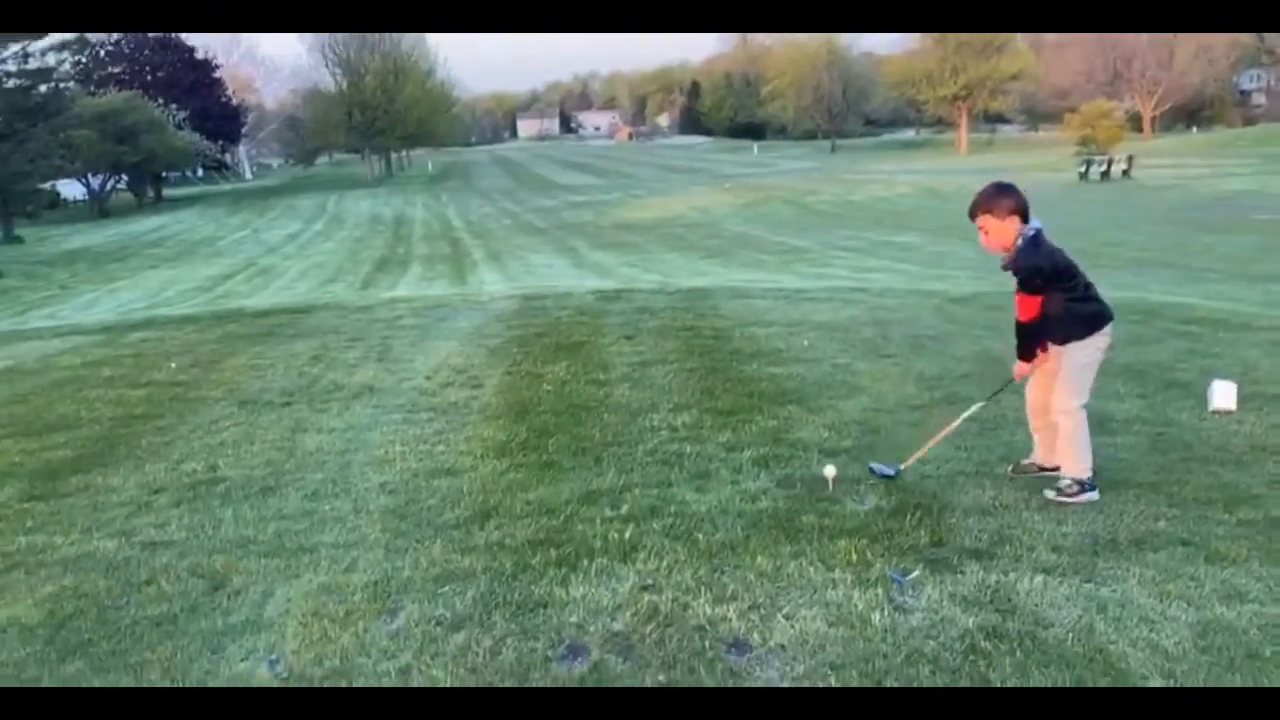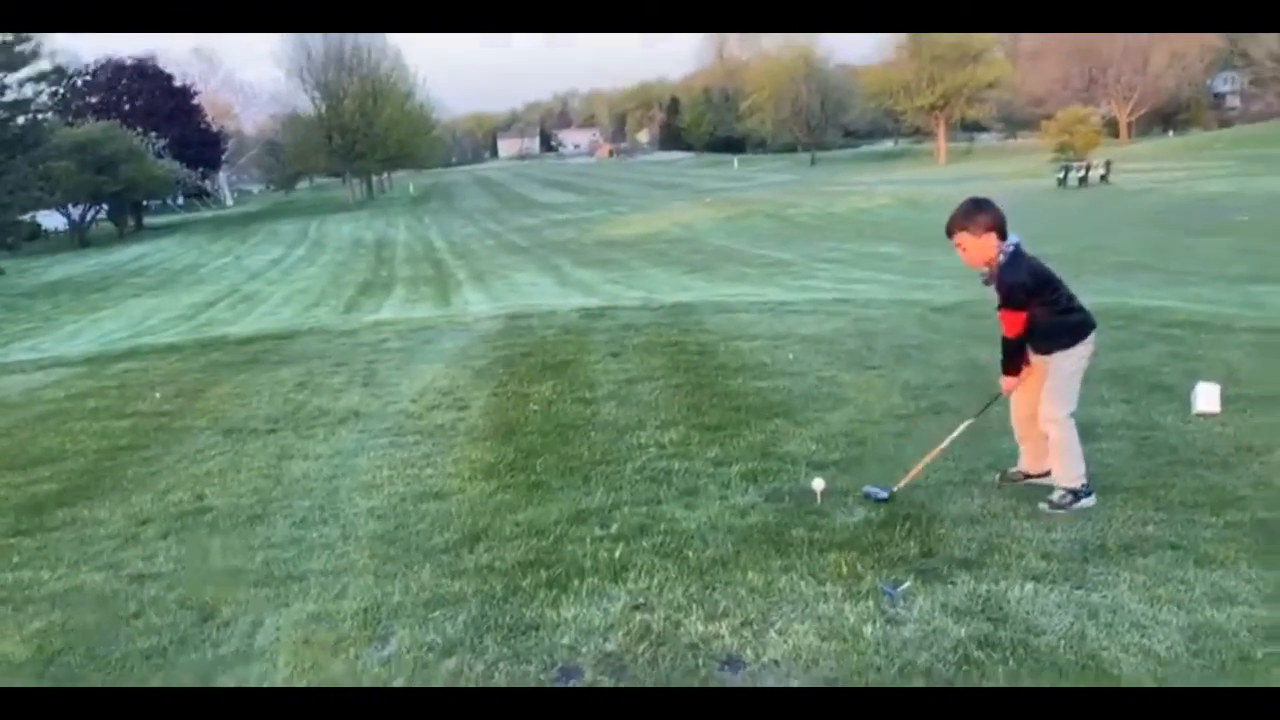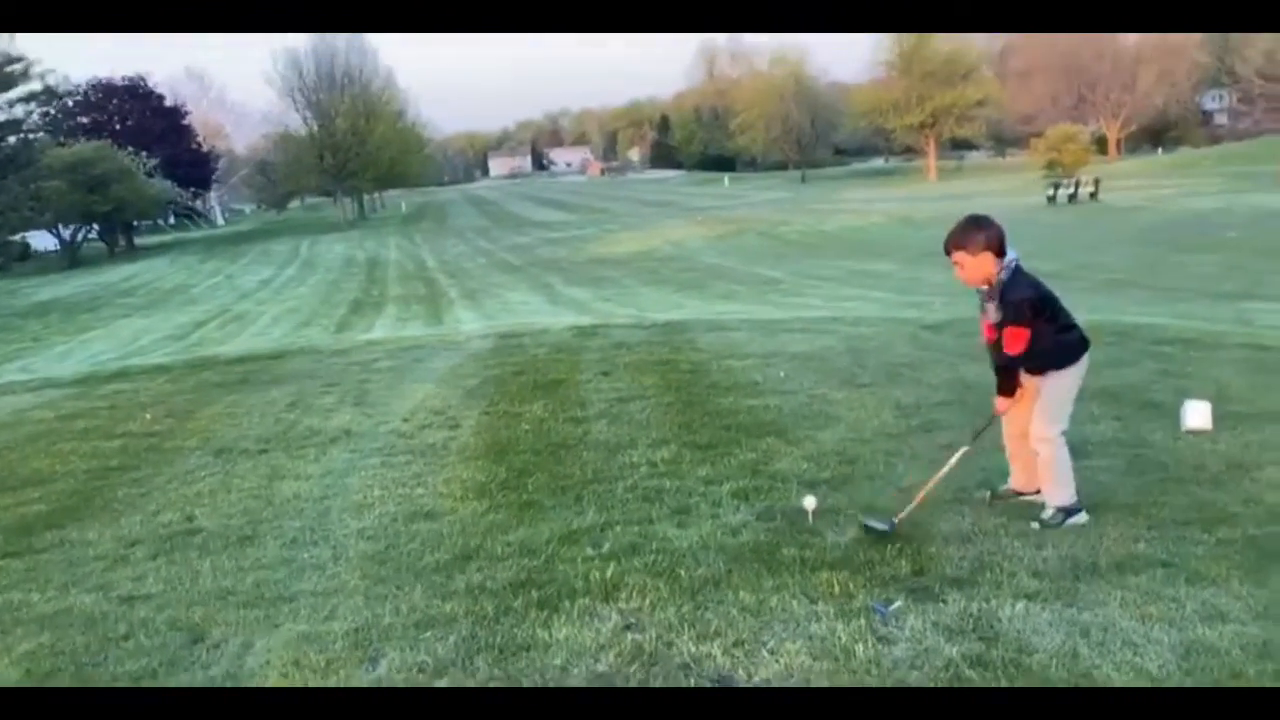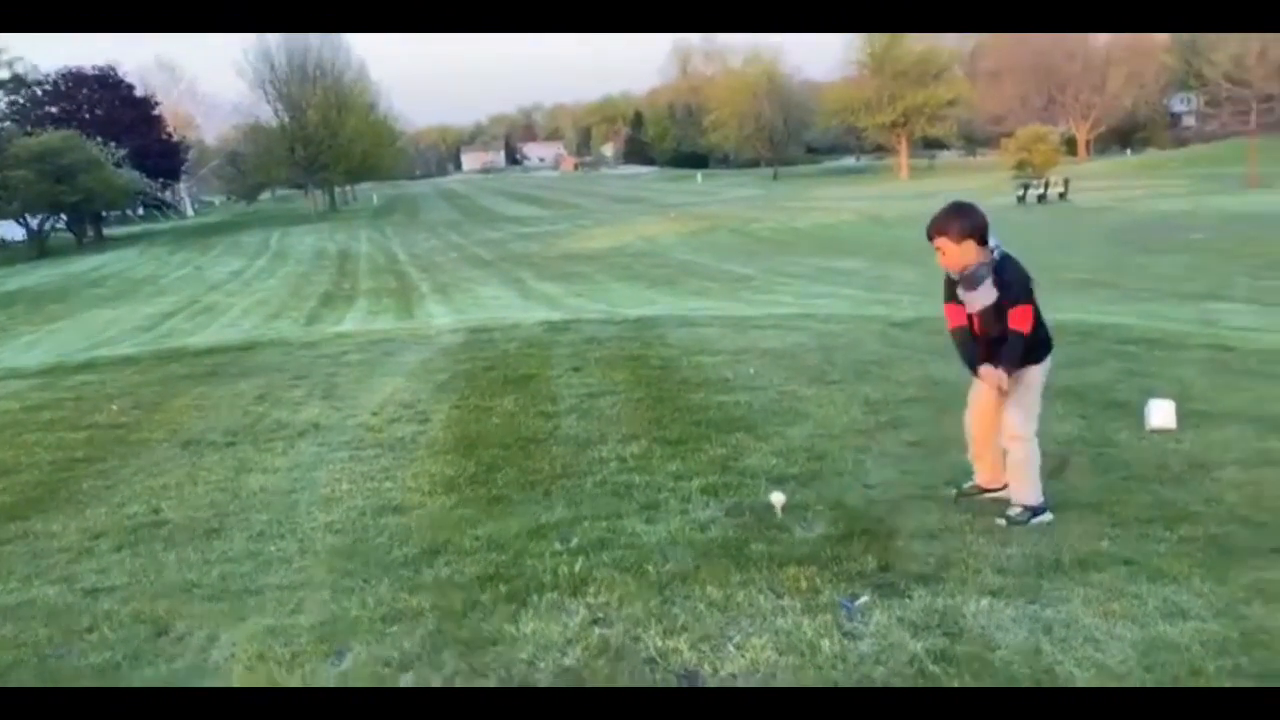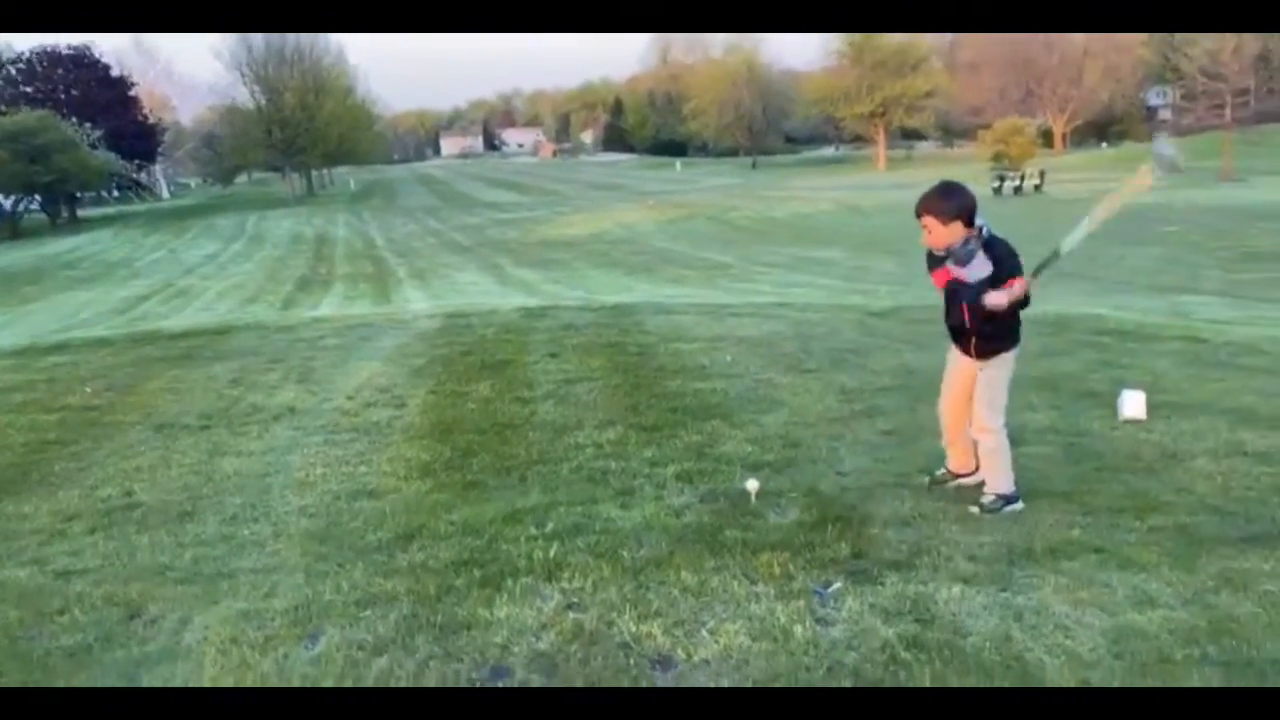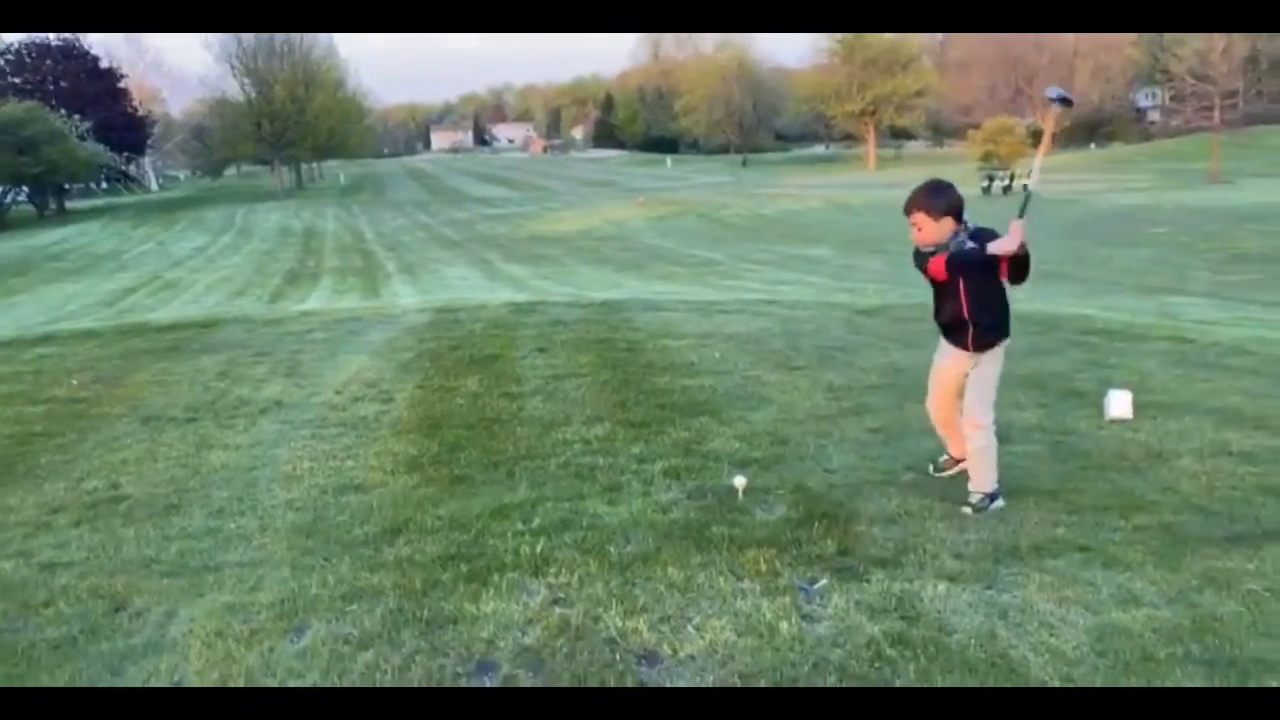
dt=0.2s
person 1, frame 1
left shoulder: (1031, 261)
right shoulder: (1029, 252)
left elbow: (1028, 315)
right elbow: (1035, 310)
left wrist: (1024, 356)
right wrist: (1039, 347)
left hip: (1086, 334)
right hip: (1062, 334)
left knee: (1066, 404)
right knee: (1038, 395)
left ankle: (1082, 479)
right ankle: (1049, 458)
person 1, frame 2
left shoulder: (1015, 277)
right shoulder: (1003, 268)
left elbow: (1013, 330)
right elbow: (1011, 324)
left wrist: (1010, 371)
right wrist: (1020, 362)
left hip: (1070, 343)
right hip: (1043, 344)
left knee: (1053, 413)
right knee: (1023, 404)
left ankle: (1076, 486)
right ankle: (1036, 466)
person 1, frame 3
left shoulder: (1019, 293)
right shoulder: (989, 291)
left elbow: (1016, 350)
right elbow: (994, 339)
left wrist: (1005, 391)
right wrist: (1006, 384)
left hip: (1064, 363)
right hip: (1032, 366)
left knee: (1044, 433)
right knee: (1014, 423)
left ankle: (1065, 504)
right ankle: (1027, 483)
person 1, frame 4
left shoulder: (1011, 275)
right shoulder: (954, 281)
left elbow: (1022, 329)
right elbow: (958, 329)
left wrist: (1006, 367)
right wrist: (980, 366)
left hip: (1028, 362)
right hip: (988, 363)
left knee: (1016, 430)
right knee: (977, 422)
left ankle: (1031, 503)
right ankle: (991, 481)
person 1, frame 5
left shoulder: (999, 252)
right shoulder: (937, 258)
left elbow: (1017, 297)
right elbow: (954, 287)
left wrist: (1017, 292)
right wrist: (986, 298)
left hip: (997, 351)
right hip: (962, 347)
left knee: (986, 421)
right knee: (950, 410)
left ankle: (1002, 491)
right ankle: (963, 468)
person 1, frame 6
left shoulder: (985, 238)
right shoulder: (925, 256)
left elbow: (1016, 275)
right elbow: (955, 263)
left wrist: (1017, 250)
right wrist: (993, 250)
left hip: (989, 345)
right hip: (953, 343)
left knee: (976, 417)
right knee: (938, 404)
left ankle: (986, 490)
right ankle: (960, 452)
